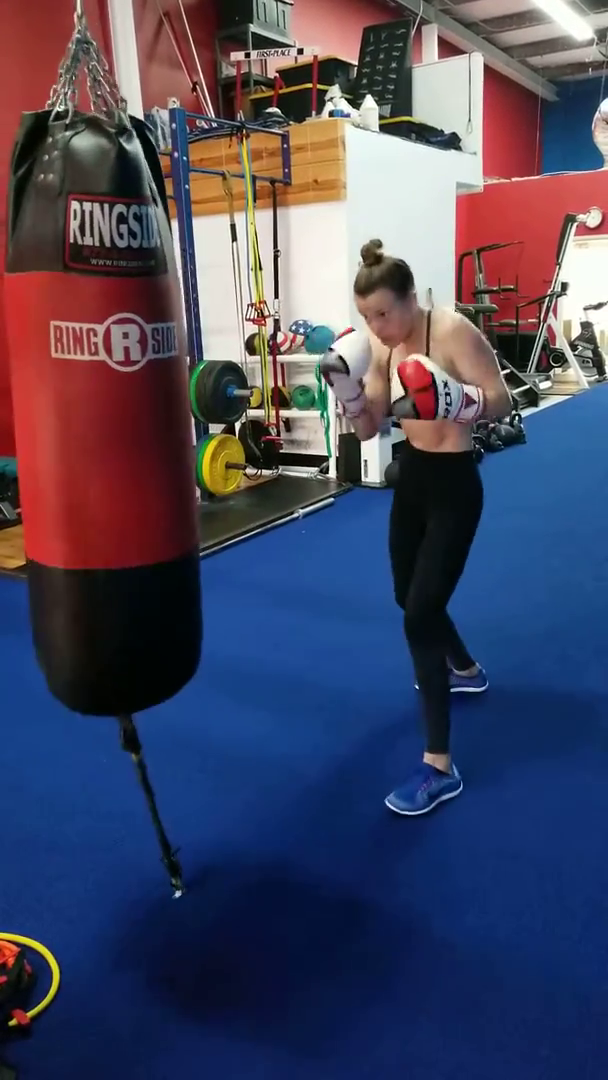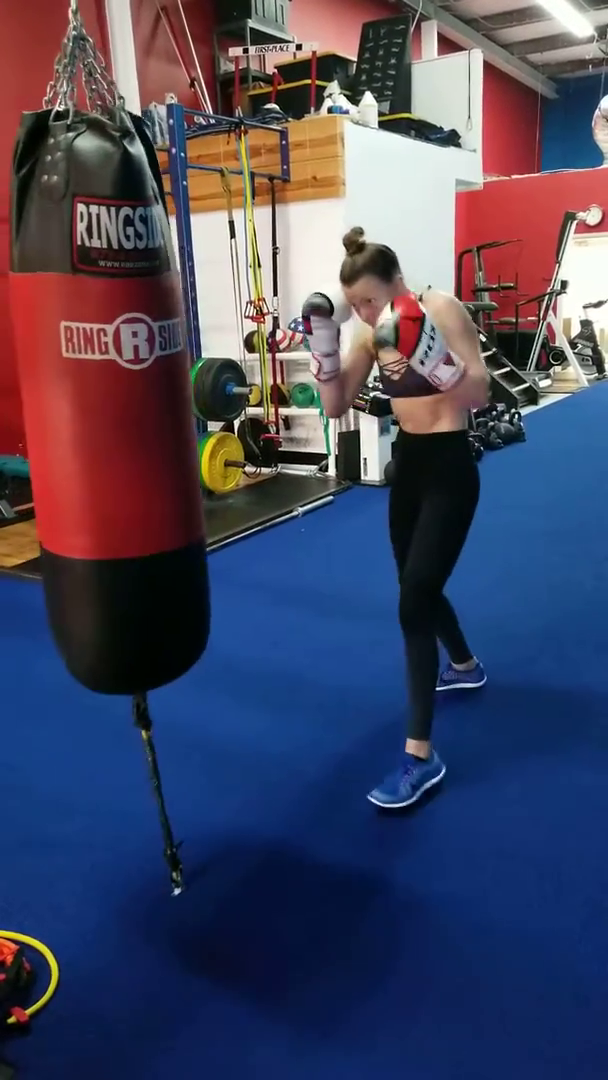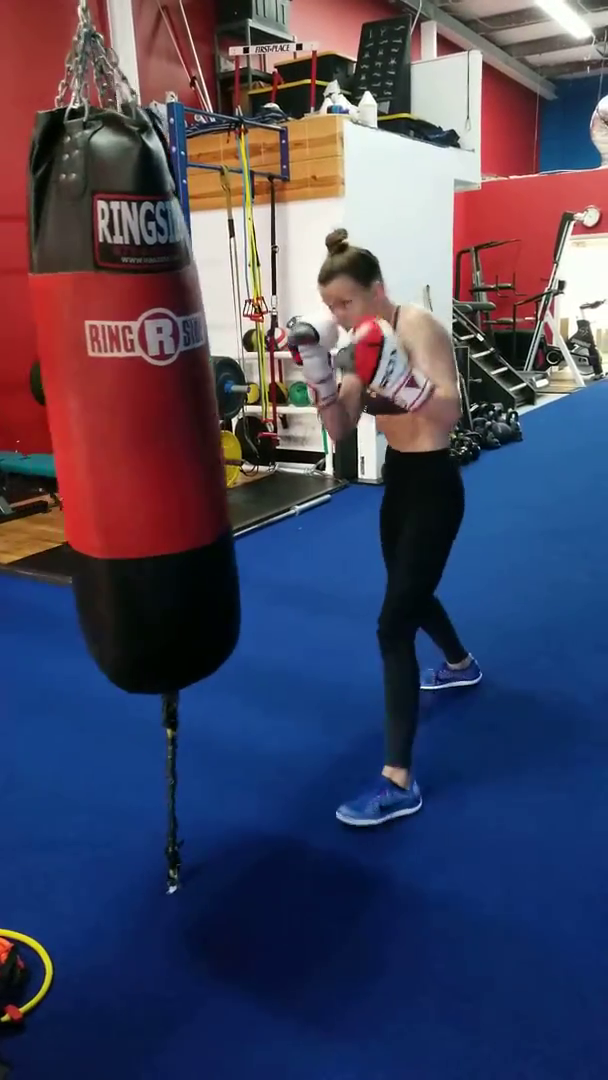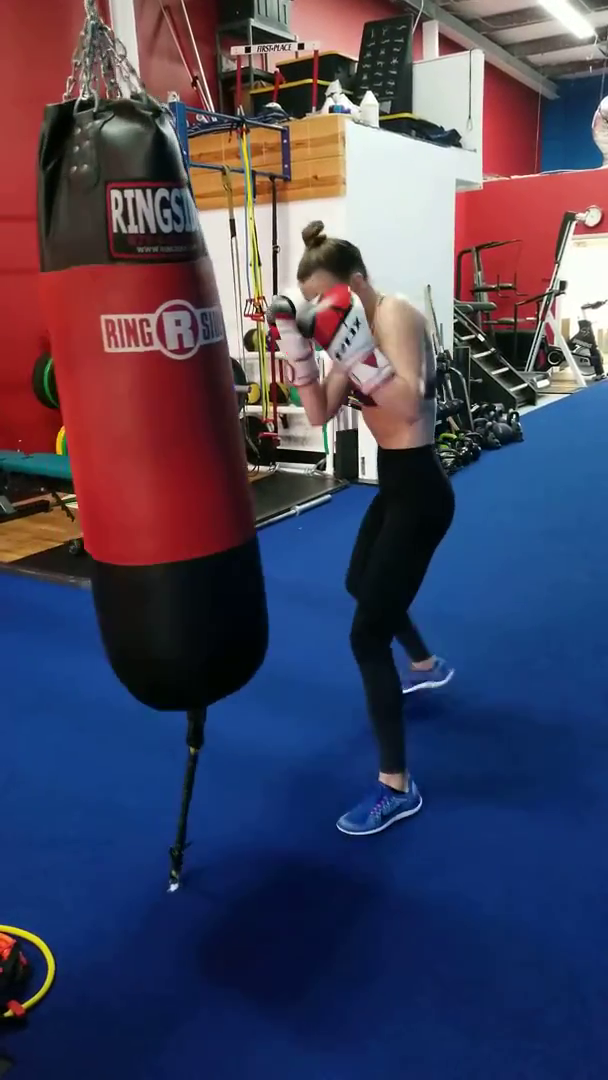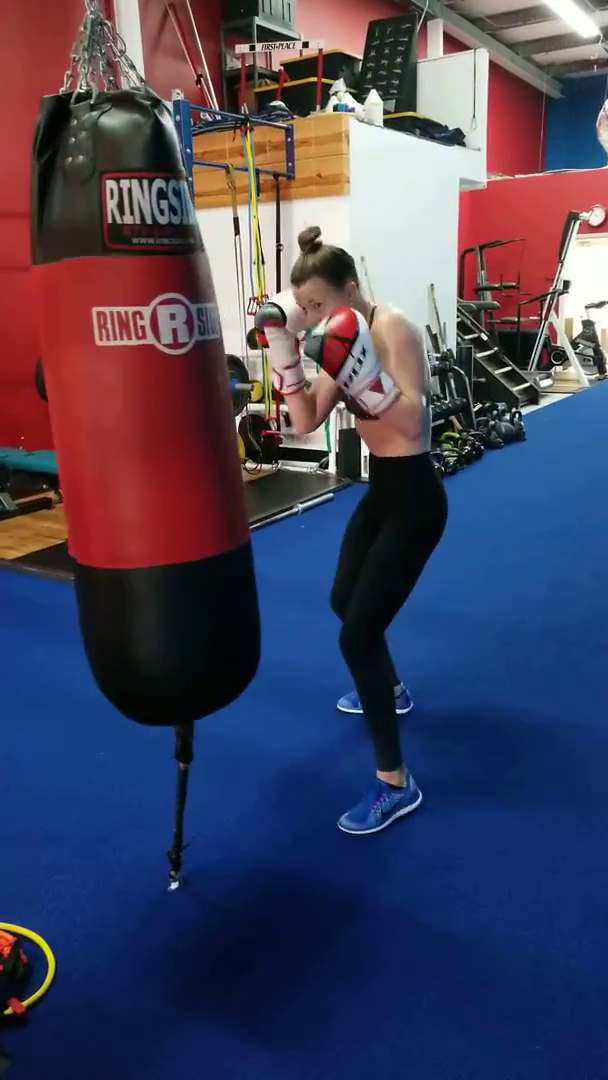
dt=0.2s
person 1, frame 1
left shoulder: (452, 329)
right shoulder: (381, 348)
left elbow: (500, 401)
right elbow: (368, 426)
left wrist: (445, 396)
right wrist: (345, 387)
left hip: (453, 484)
right hip: (410, 477)
left knee: (419, 616)
right knee: (411, 599)
left ankle: (439, 769)
right ankle: (467, 671)
person 1, frame 2
left shoulder: (442, 309)
right shoulder: (370, 334)
left elbow: (479, 394)
right elbow: (334, 407)
left wrist: (427, 350)
right wrist: (323, 344)
left hip: (449, 468)
right hip: (407, 464)
left knee: (414, 607)
right knee: (419, 584)
left ankle: (420, 756)
right ankle: (464, 667)
person 1, frame 3
left shoulder: (419, 325)
right shoulder: (360, 342)
left elbow: (449, 413)
right elbow: (339, 429)
left wrist: (390, 372)
right wrist: (319, 371)
left hip: (432, 487)
right hip: (400, 482)
left knee: (392, 627)
right knee: (409, 593)
left ankle: (398, 782)
right ankle: (461, 665)
person 1, frame 4
left shoulder: (396, 315)
right shoulder: (354, 326)
left elbow: (408, 407)
right elbow: (321, 414)
left wrist: (353, 348)
right wrist: (296, 347)
left hip: (418, 490)
right hip: (398, 483)
left knee: (366, 632)
right knee: (362, 586)
left ankle: (397, 787)
right ankle: (425, 663)
person 1, frame 5
left shoulder: (390, 328)
right shoulder: (339, 340)
left elbow: (410, 425)
right elbow: (307, 421)
left wrist: (356, 366)
right wrist: (285, 353)
left hip: (415, 495)
right hip: (380, 488)
left knee: (357, 631)
right knee: (344, 601)
left ankle: (395, 783)
right ankle: (389, 690)
